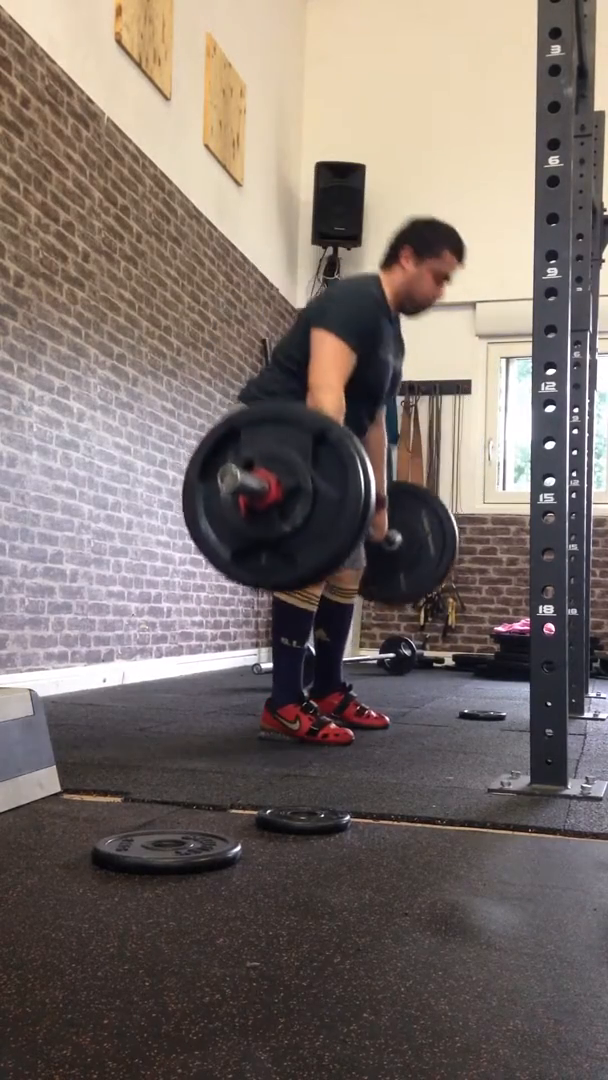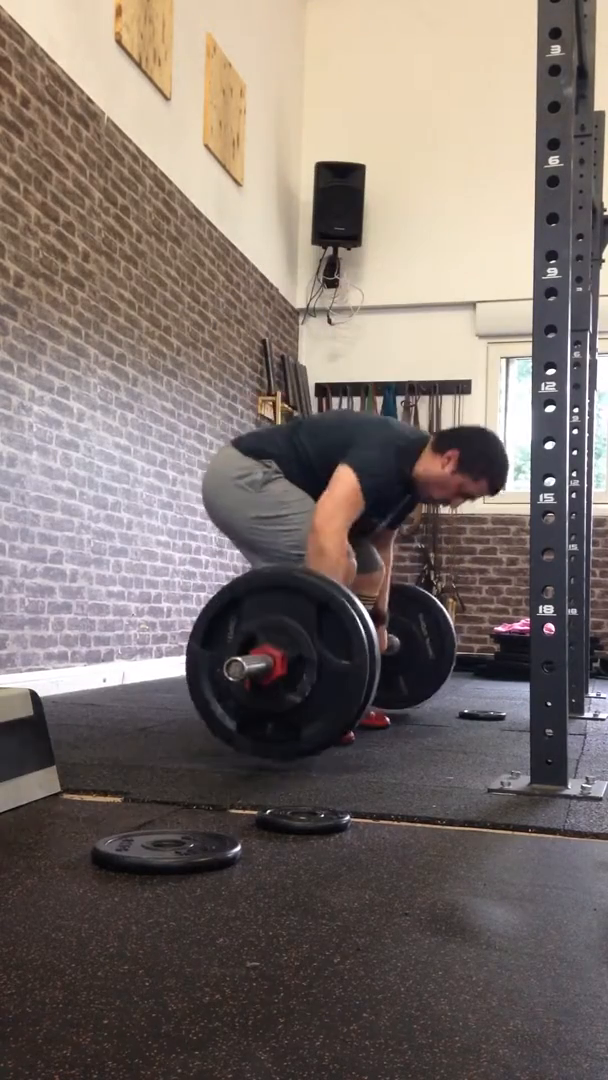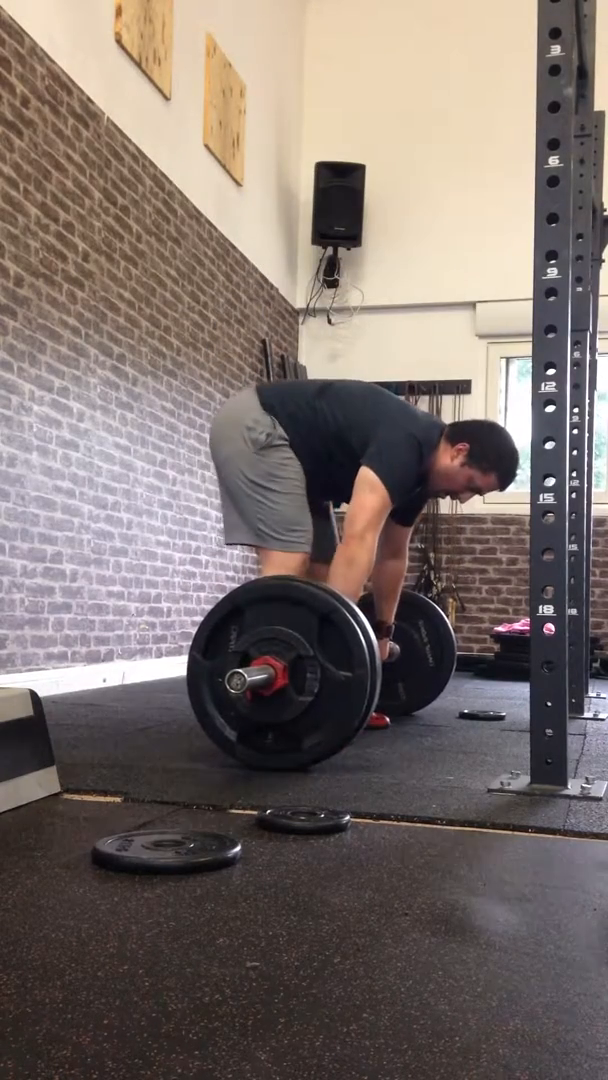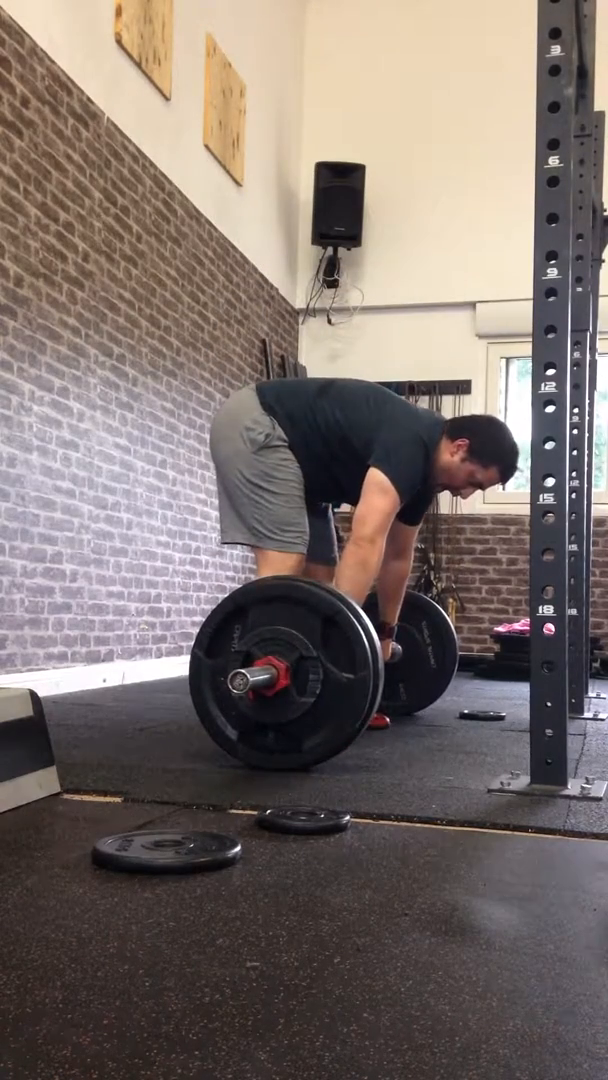
dt=0.5s
person 1, frame 1
left shoulder: (390, 329)
right shoulder: (356, 301)
left elbow: (371, 423)
right elbow: (325, 387)
left wrist: (378, 502)
left knee: (346, 565)
left ankle: (328, 692)
right ankle: (284, 706)
person 1, frame 2
left shoulder: (407, 482)
right shoulder: (389, 452)
left elbow: (380, 549)
right elbow: (327, 525)
left wrist: (378, 621)
left hip: (260, 482)
right hip: (242, 475)
left knee: (366, 571)
right knee: (332, 572)
person 1, frame 3
left shoulder: (418, 469)
right shoulder: (405, 444)
left elbow: (392, 555)
right elbow: (358, 538)
left wrist: (382, 632)
left hip: (283, 442)
right hip: (254, 426)
left knee: (320, 572)
right knee: (289, 562)
person 1, frame 4
left shoulder: (423, 471)
right shoulder: (411, 443)
left elbow: (397, 556)
right elbow: (366, 541)
left wrist: (386, 633)
left hip: (289, 447)
right hip: (254, 425)
left knee: (319, 574)
right knee: (285, 564)
